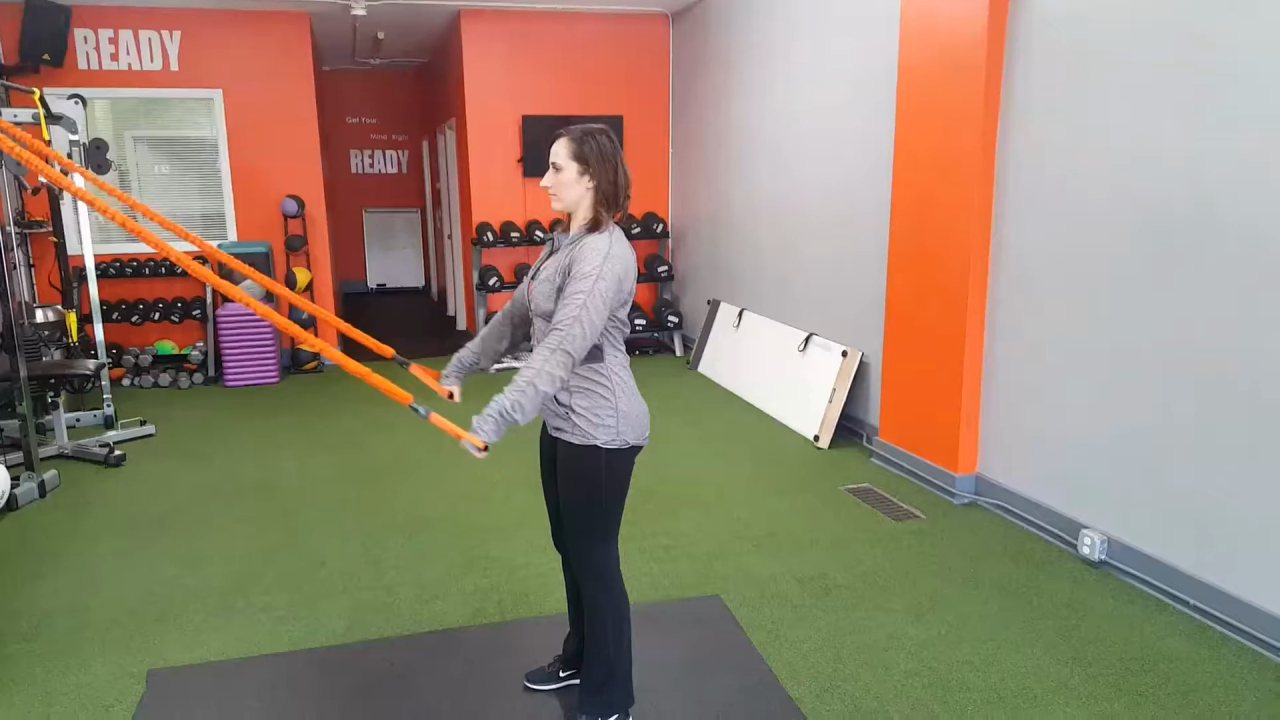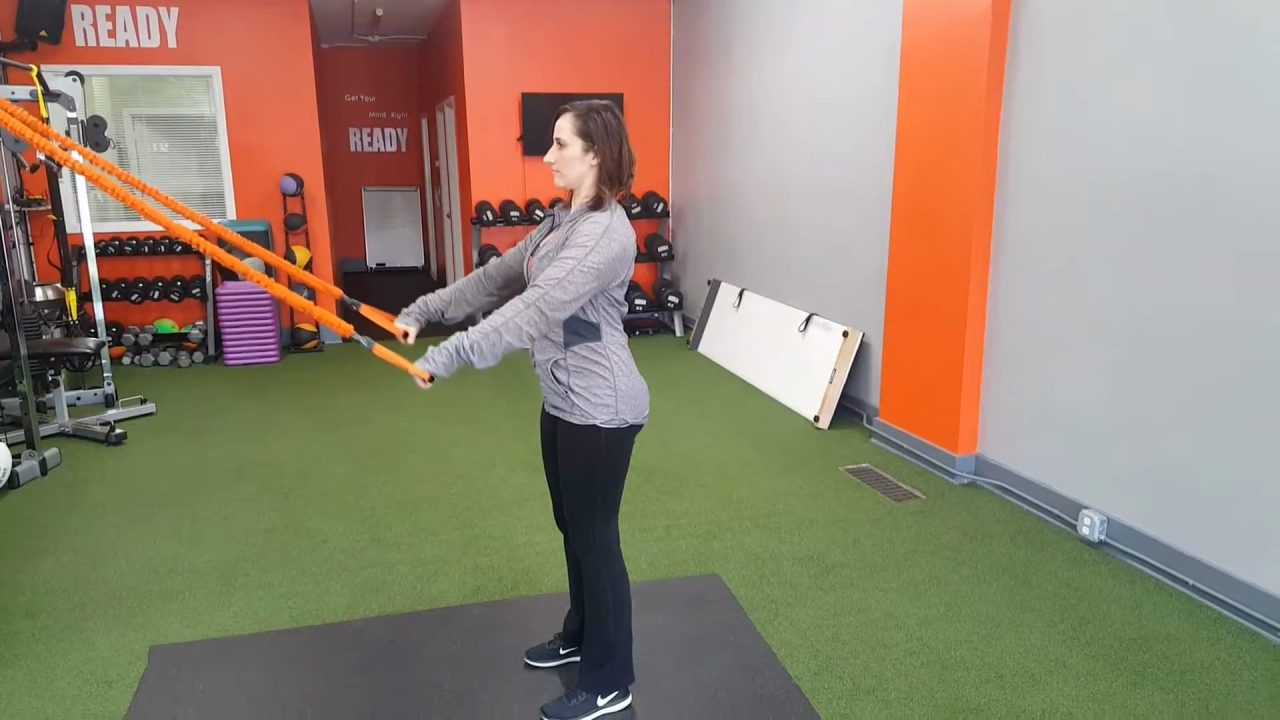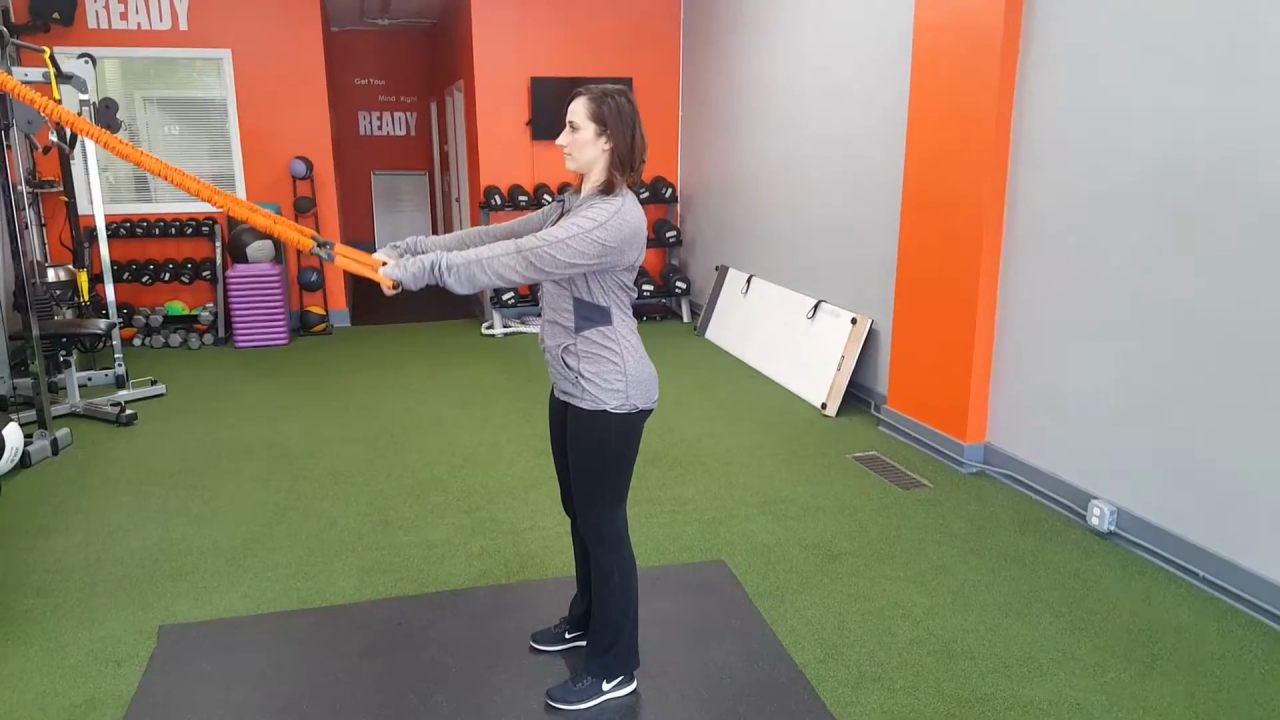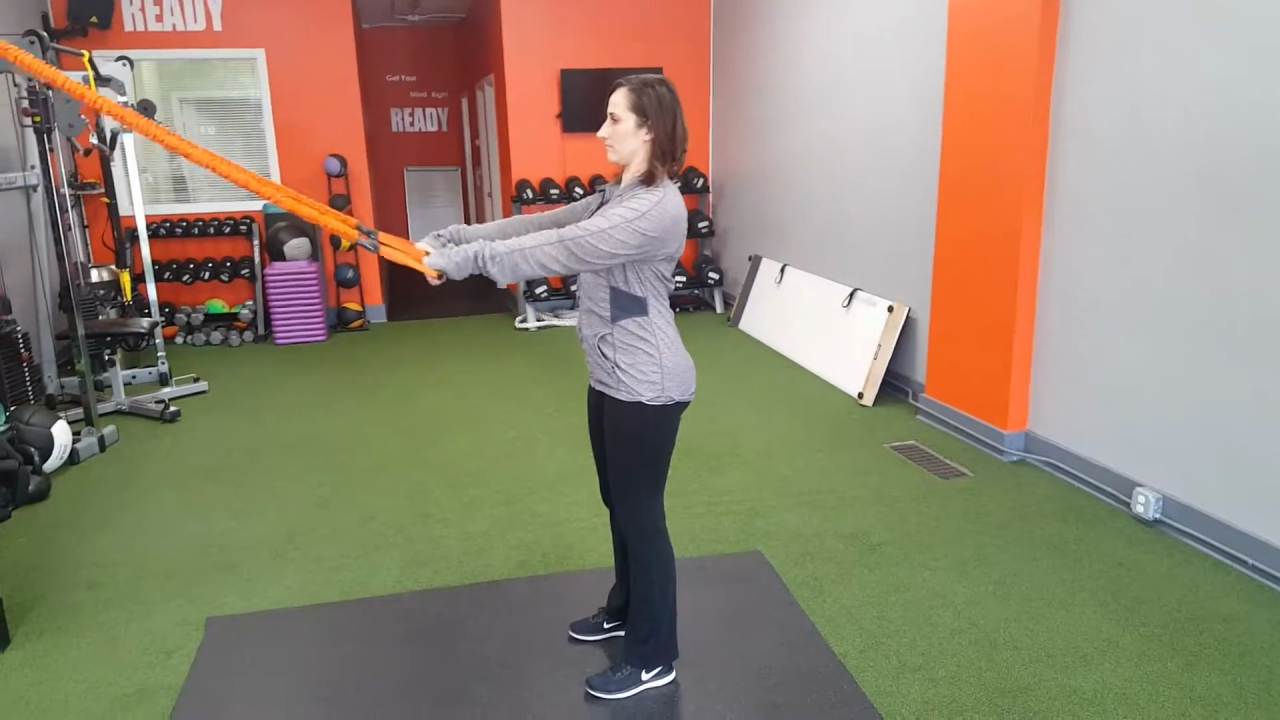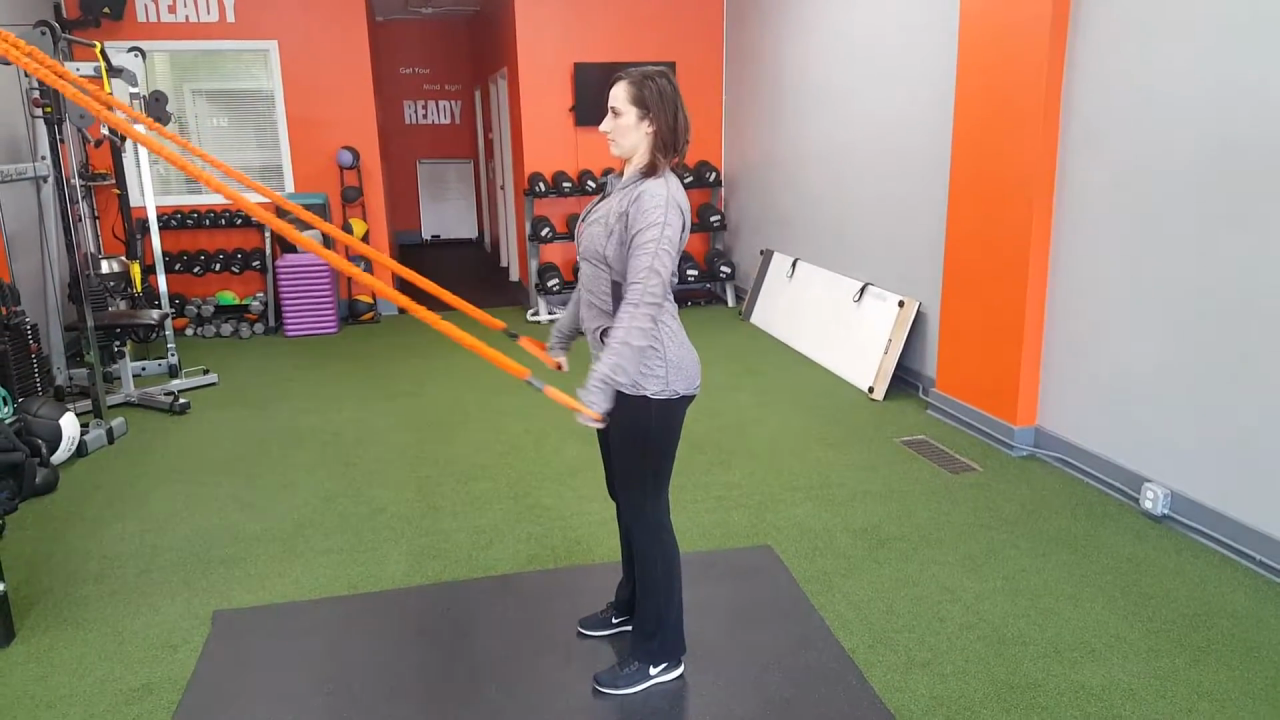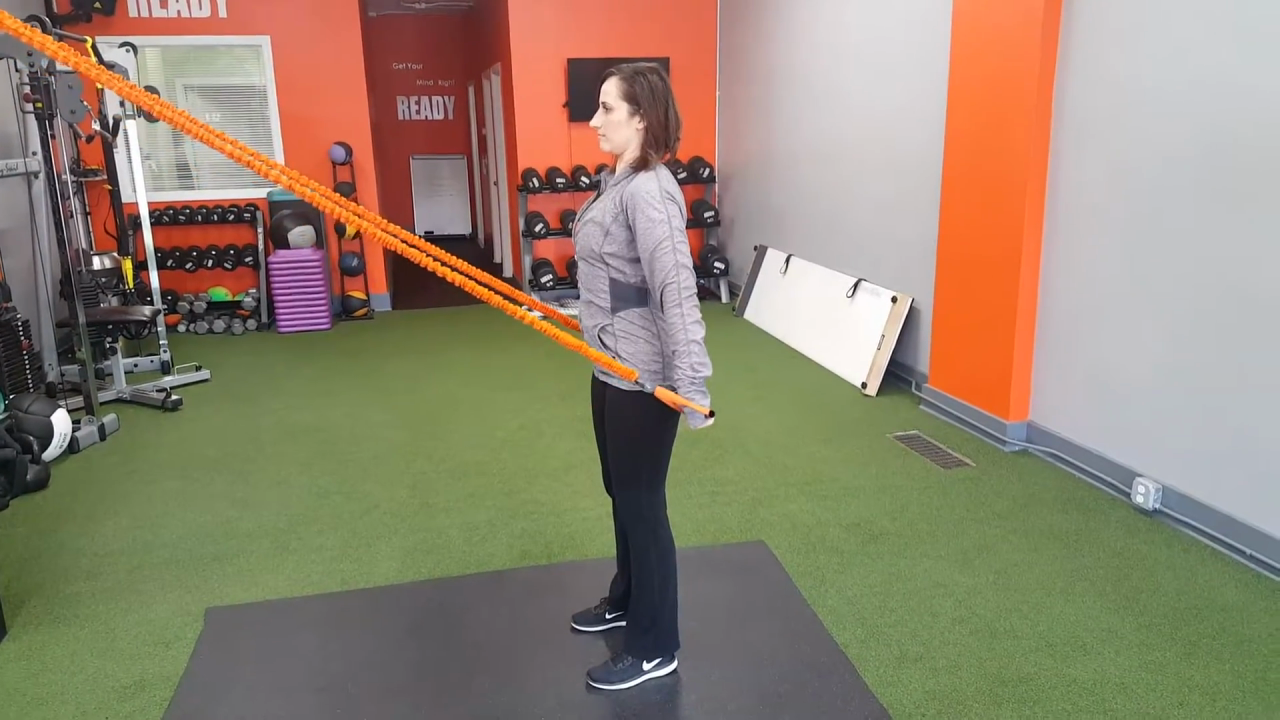
dt=0.7s
person 1, frame 1
left shoulder: (605, 254)
right shoulder: (564, 245)
left elbow: (564, 345)
right elbow: (516, 317)
left wrist: (494, 419)
right wrist: (459, 366)
left hip: (600, 431)
right hip: (564, 424)
left knee: (595, 559)
right knee: (570, 548)
right ankle: (580, 655)
person 1, frame 2
left shoulder: (606, 232)
right shoulder: (563, 221)
left elbow: (538, 308)
right elbow: (499, 277)
left wrist: (448, 356)
right wrist: (422, 311)
left hip: (600, 409)
right hip: (563, 402)
left knee: (594, 537)
right knee: (572, 528)
right ankle: (580, 634)
person 1, frame 3
left shoulder: (617, 217)
right shoulder: (575, 206)
left elbow: (522, 259)
right elbow: (501, 234)
left wrist: (422, 270)
right wrist: (407, 250)
left hip: (609, 395)
right hip: (573, 386)
left knee: (603, 522)
right knee: (580, 512)
left ankle: (613, 667)
right ankle: (586, 619)
person 1, frame 4
left shoulder: (658, 208)
right shoulder: (617, 197)
left elbow: (563, 248)
right elbow: (543, 224)
left wrist: (464, 260)
right wrist: (451, 237)
left hip: (647, 386)
right hip: (612, 378)
left knee: (640, 513)
right knee: (618, 504)
left ankle: (653, 657)
right ankle: (624, 608)
person 1, frame 5
left shoulder: (657, 197)
right shoulder: (624, 187)
left elbow: (645, 301)
left wrist: (603, 384)
right wrist: (562, 335)
left hip: (648, 383)
right hip: (619, 372)
left knee: (645, 507)
right knee: (625, 498)
left ankle: (662, 653)
right ankle: (632, 603)
person 1, frame 6
left shoulder: (648, 191)
right shoulder: (618, 181)
left elbow: (677, 289)
left wrist: (691, 384)
left hip: (644, 378)
right hip: (614, 367)
left knee: (641, 502)
right knee: (620, 492)
left ankle: (654, 647)
right ankle: (627, 598)
